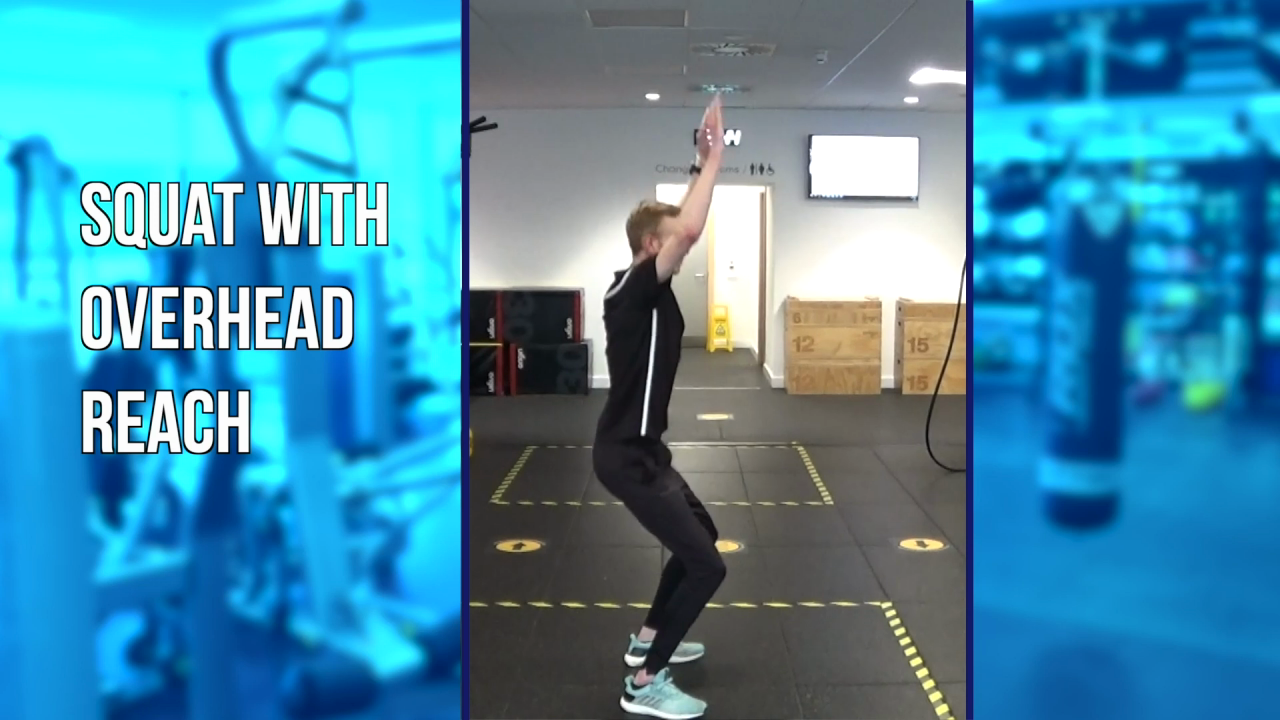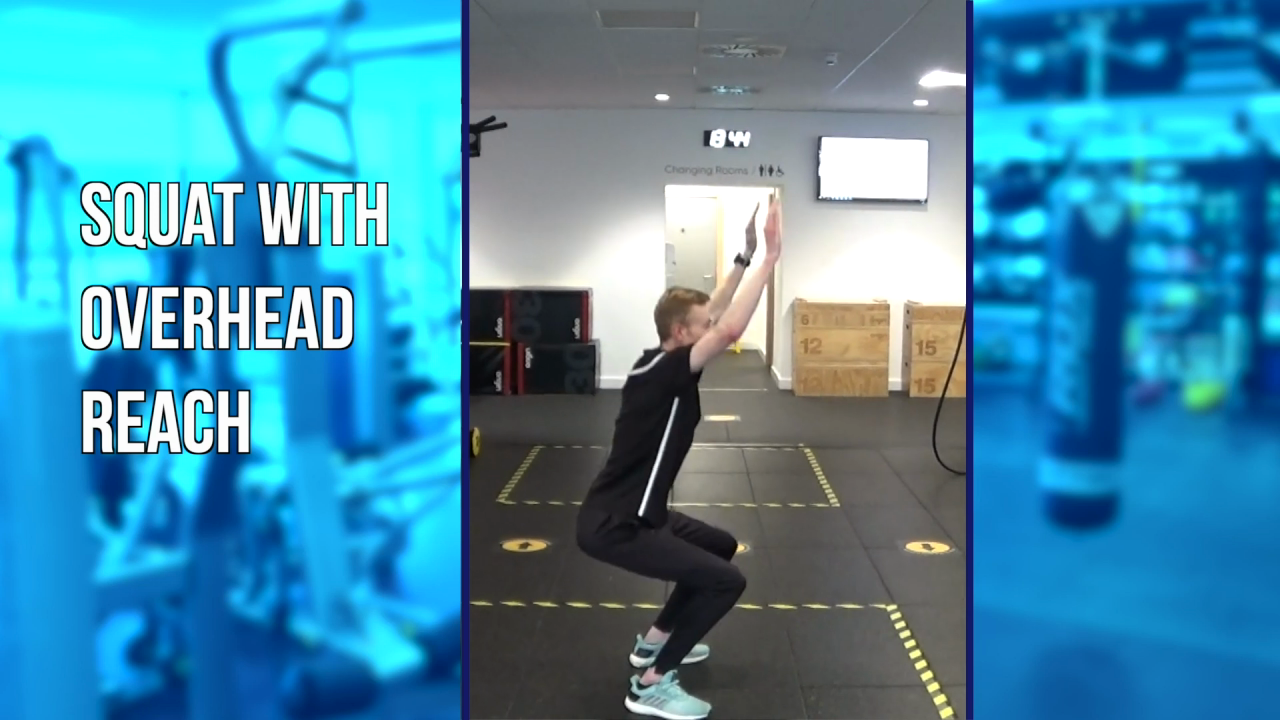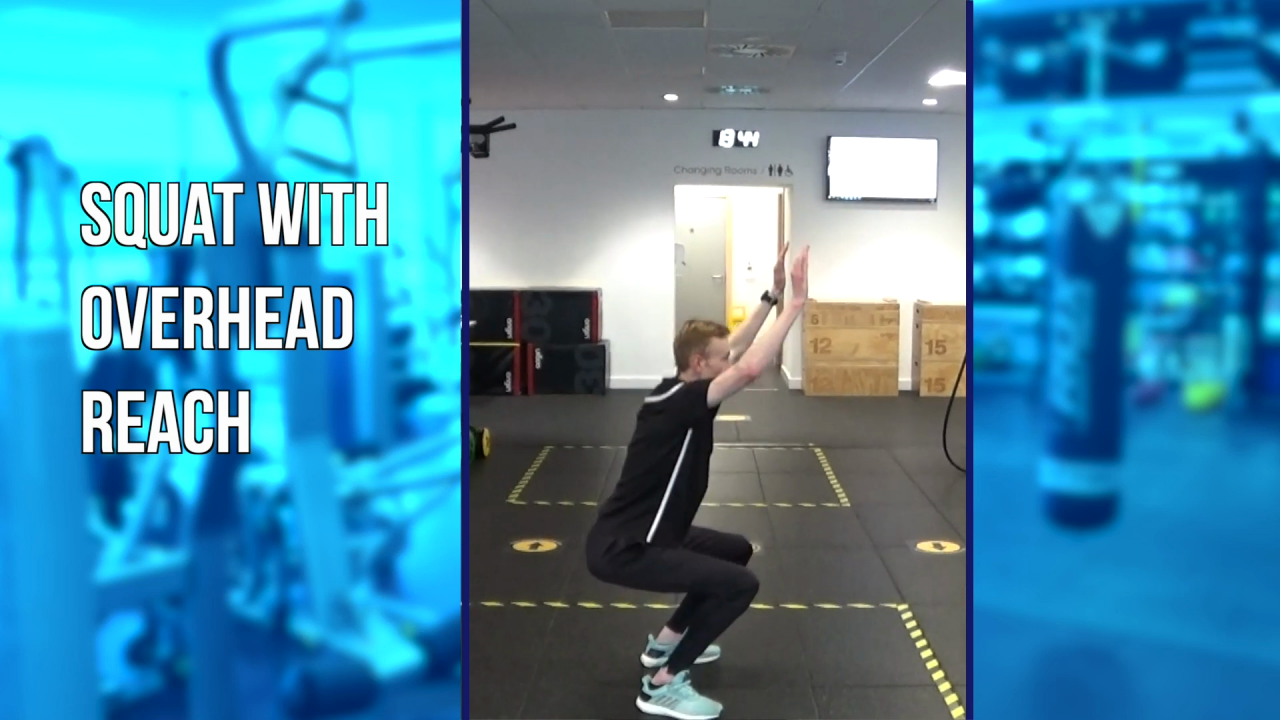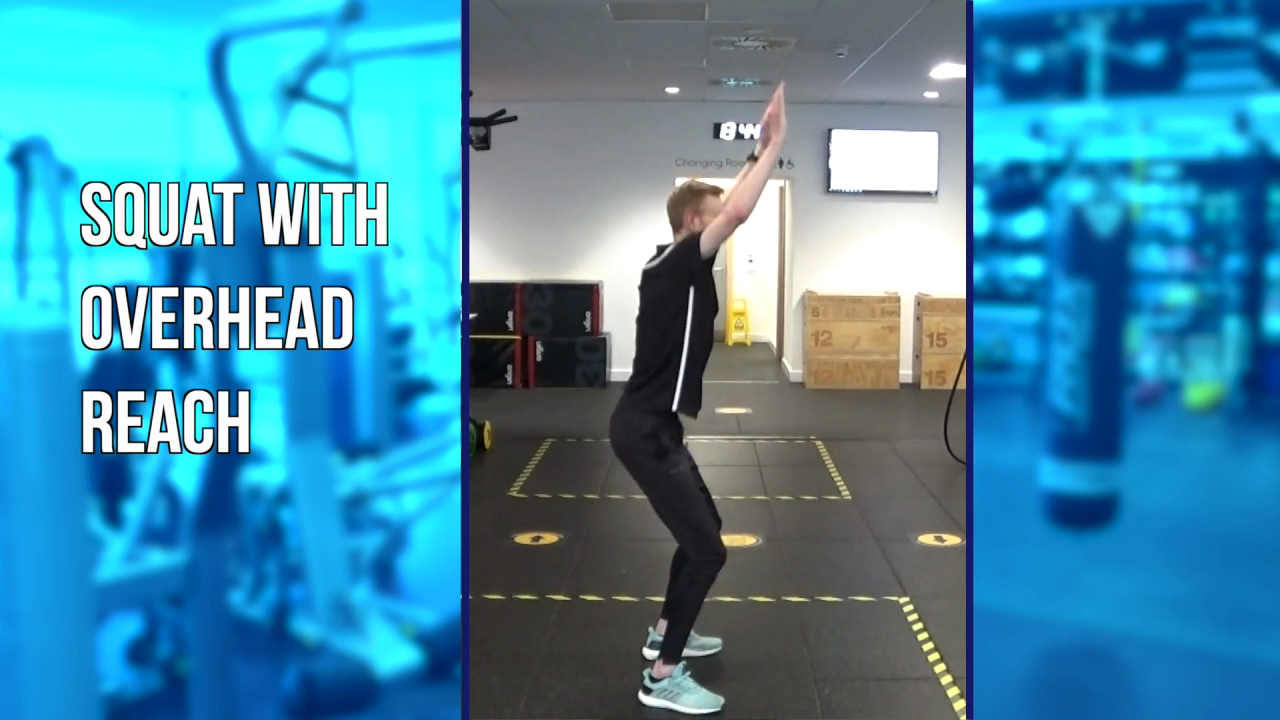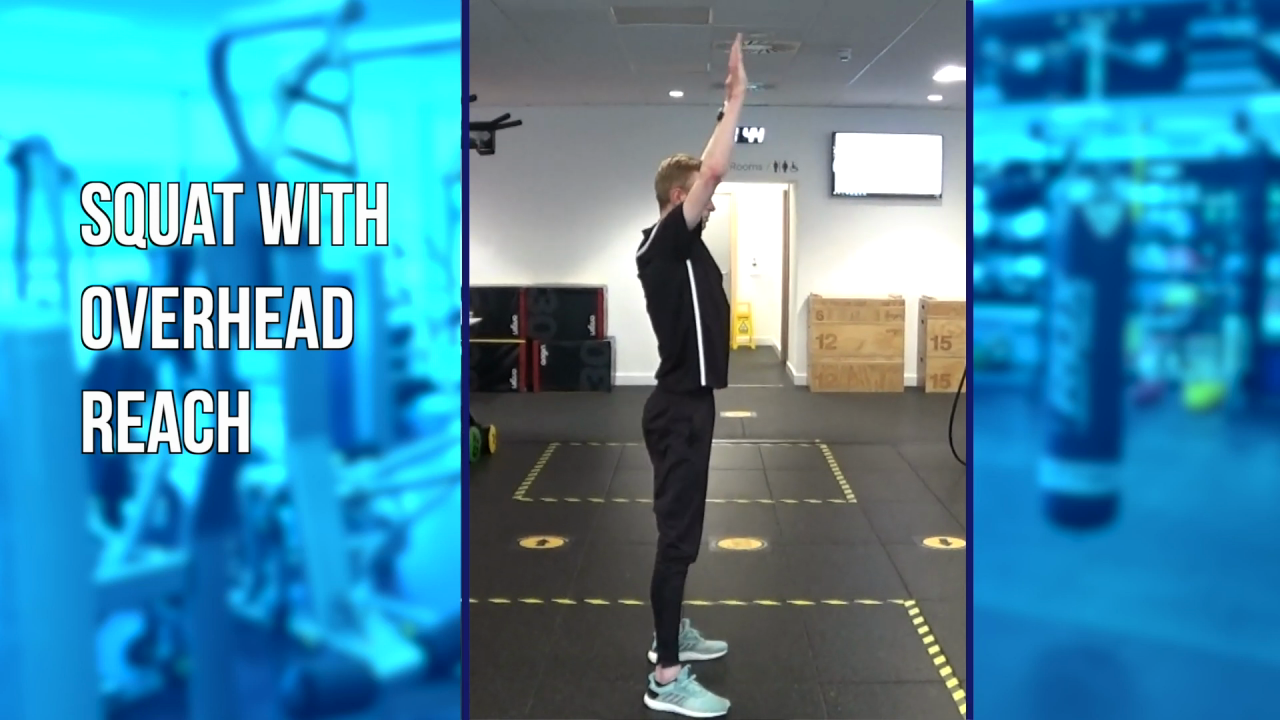
dt=0.5s
person 1, frame 1
left shoulder: (641, 287)
right shoulder: (635, 286)
left elbow: (682, 225)
right elbow: (690, 231)
left wrist: (700, 165)
right wrist: (713, 163)
left hip: (640, 449)
right hip: (627, 455)
left knee: (699, 535)
right knee: (705, 565)
left ankle: (648, 636)
person 1, frame 2
left shoulder: (663, 363)
right shoulder: (663, 373)
left elbow: (716, 316)
right elbow: (730, 330)
left wrist: (745, 256)
right wrist: (771, 259)
left hip: (633, 511)
right hip: (613, 525)
left knee: (721, 546)
right knee: (726, 580)
left ankle: (655, 638)
person 1, frame 3
left shoulder: (680, 393)
right shoulder: (678, 404)
left elbow: (737, 350)
right elbow: (749, 370)
left wrist: (772, 297)
right wrist: (794, 305)
left hip: (640, 533)
right hip: (621, 550)
left knee: (737, 551)
right knee: (738, 584)
left ankle: (667, 639)
person 1, frame 4
left shoulder: (680, 267)
right shoulder: (674, 265)
left elbow: (727, 208)
right elbow: (737, 214)
left wrist: (760, 153)
right wrist: (772, 149)
left hip: (656, 426)
right hip: (647, 431)
left knee: (701, 529)
right knee: (705, 547)
left ankle: (666, 629)
person 1, frame 5
left shoulder: (674, 246)
right shoulder: (666, 243)
left elbow: (706, 172)
right elbow: (713, 170)
left wrist: (729, 106)
right wrist: (735, 101)
left hip: (684, 404)
right hip: (680, 410)
left knee: (683, 533)
right knee: (677, 537)
left ankle: (671, 634)
